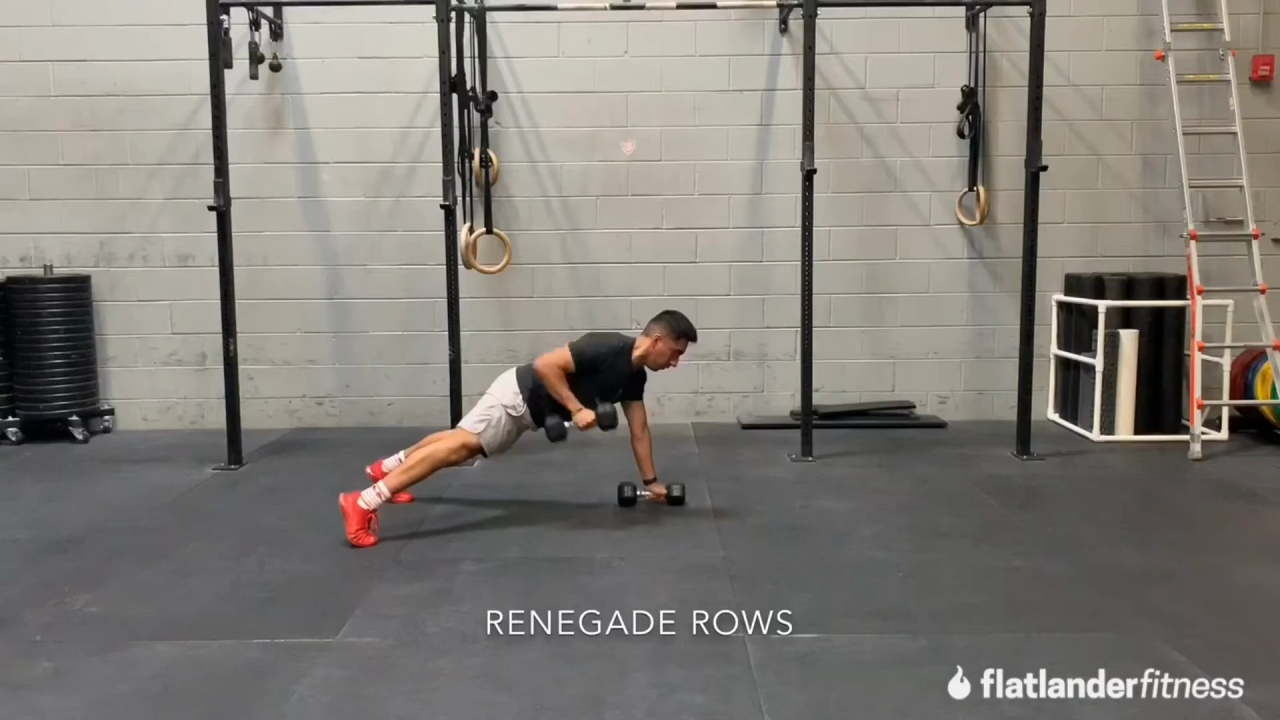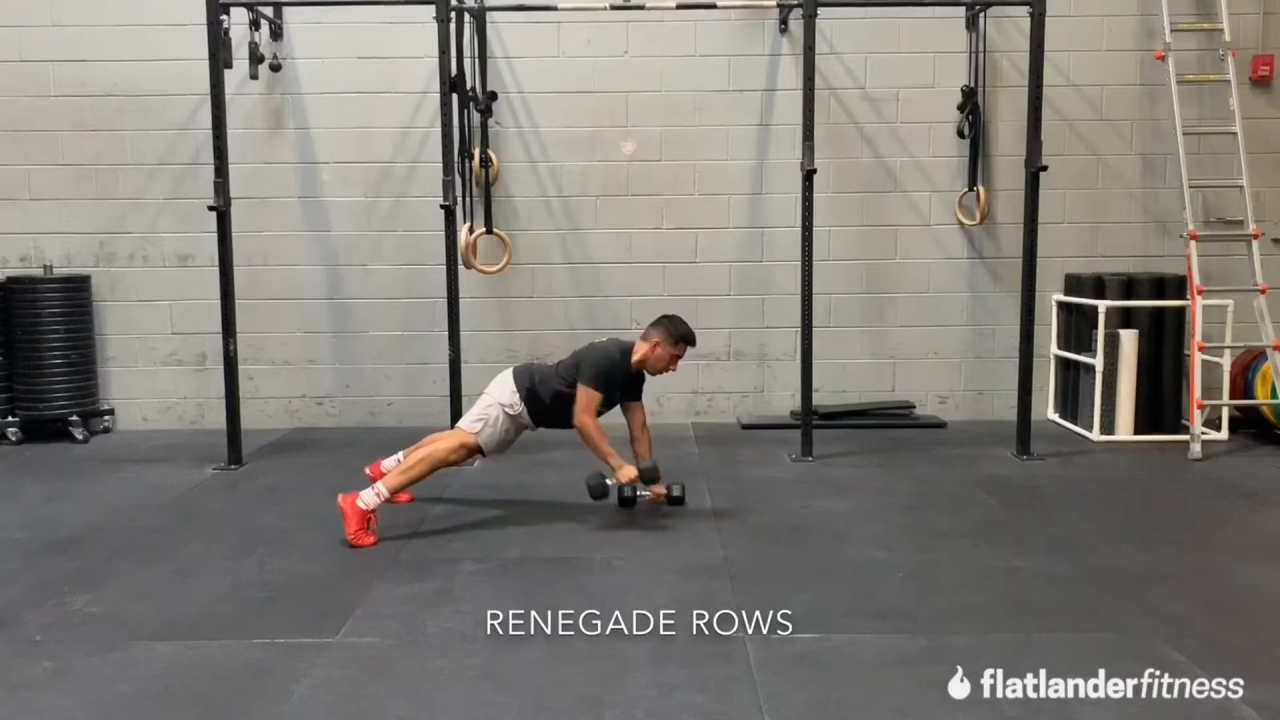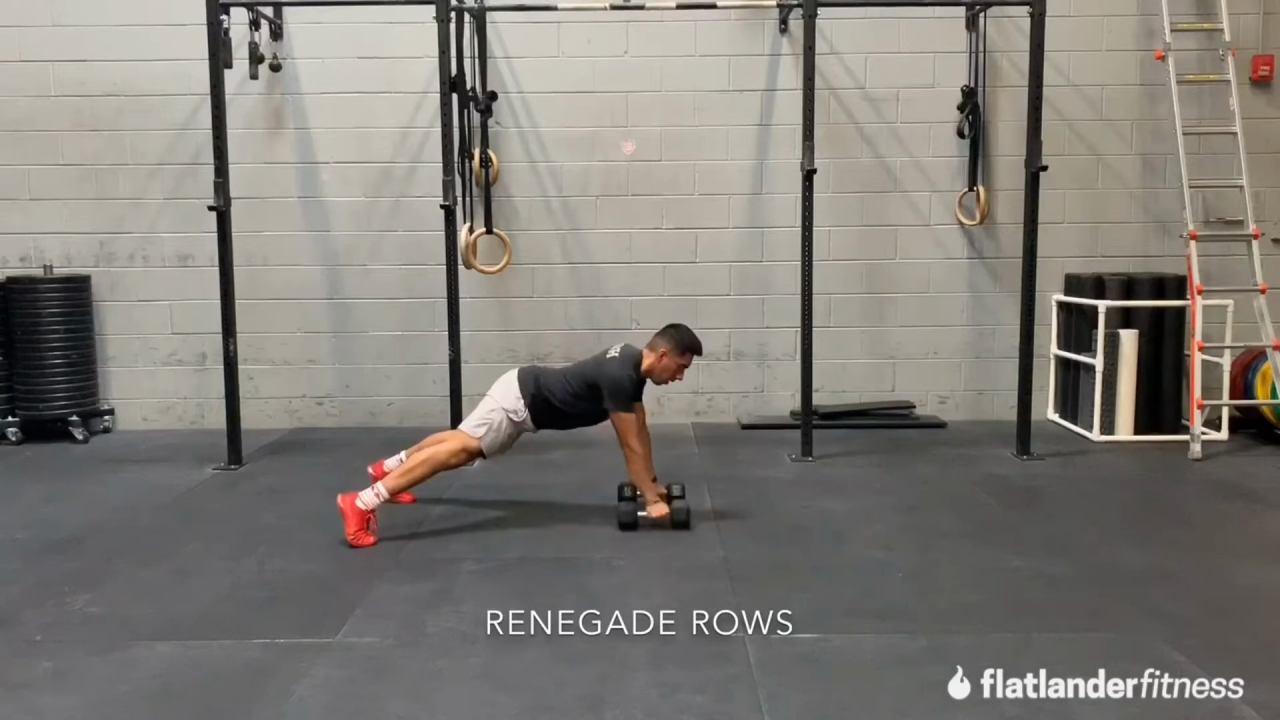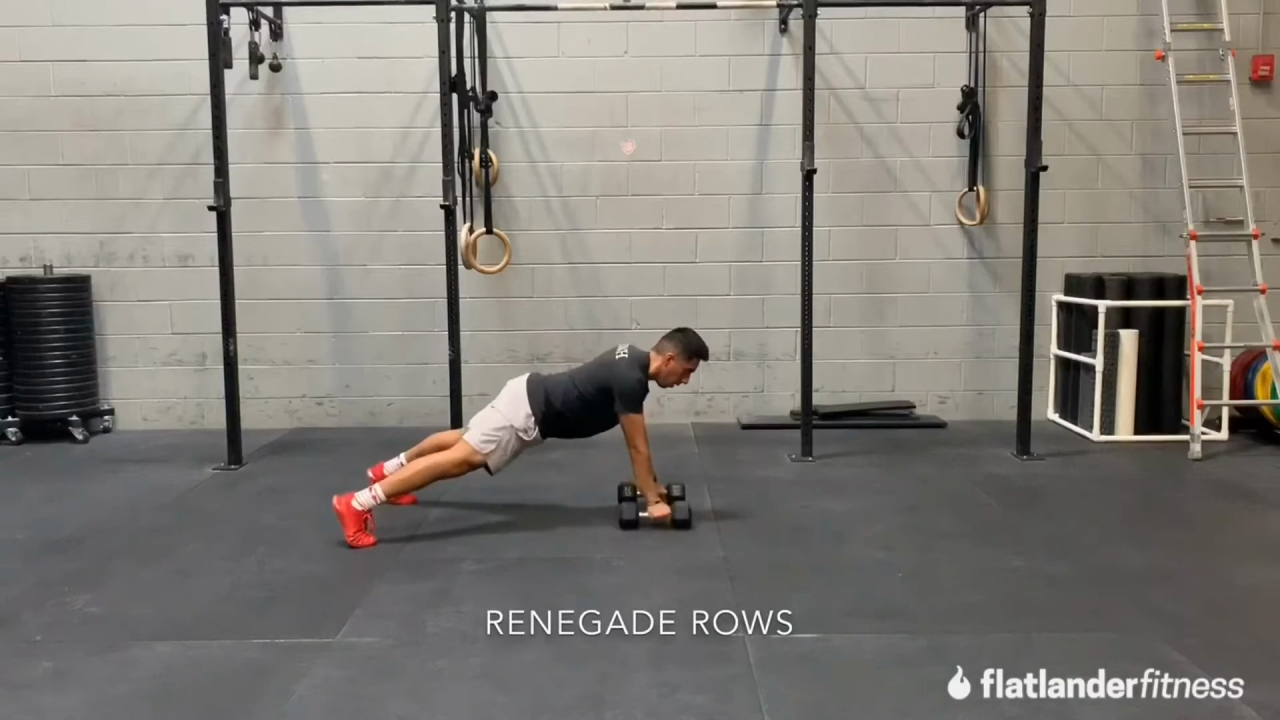
dt=0.2s
person 1, frame 1
left shoulder: (635, 373)
right shoulder: (608, 348)
left elbow: (639, 430)
right elbow: (544, 363)
left wrist: (651, 481)
right wrist: (576, 409)
left hip: (529, 410)
right hip: (520, 394)
left knee: (461, 440)
right knee: (458, 446)
left ankle: (387, 467)
right ankle: (363, 502)
person 1, frame 2
left shoulder: (632, 373)
right shoulder: (607, 359)
left elbow: (638, 430)
right elbow: (583, 420)
left wrist: (651, 481)
right wrist: (619, 467)
left hip: (526, 406)
right hip: (516, 395)
left knee: (461, 441)
right knee: (456, 446)
left ankle: (387, 467)
right ankle: (362, 502)
person 1, frame 3
left shoulder: (631, 363)
right shoulder: (621, 376)
left elbow: (641, 432)
right elbow: (631, 445)
left wrist: (652, 481)
right wrist: (651, 499)
left hip: (527, 394)
right hip: (521, 398)
left knee: (463, 437)
right knee: (458, 449)
left ankle: (390, 466)
right ankle: (361, 502)
person 1, frame 4
left shoulder: (633, 359)
right shoulder: (631, 380)
left elbow: (636, 439)
right elbow: (637, 446)
left wrist: (651, 483)
right wrist: (653, 499)
left hip: (528, 392)
right hip: (529, 412)
left knee: (463, 437)
right knee: (461, 458)
left ankle: (388, 469)
right ankle: (358, 503)
